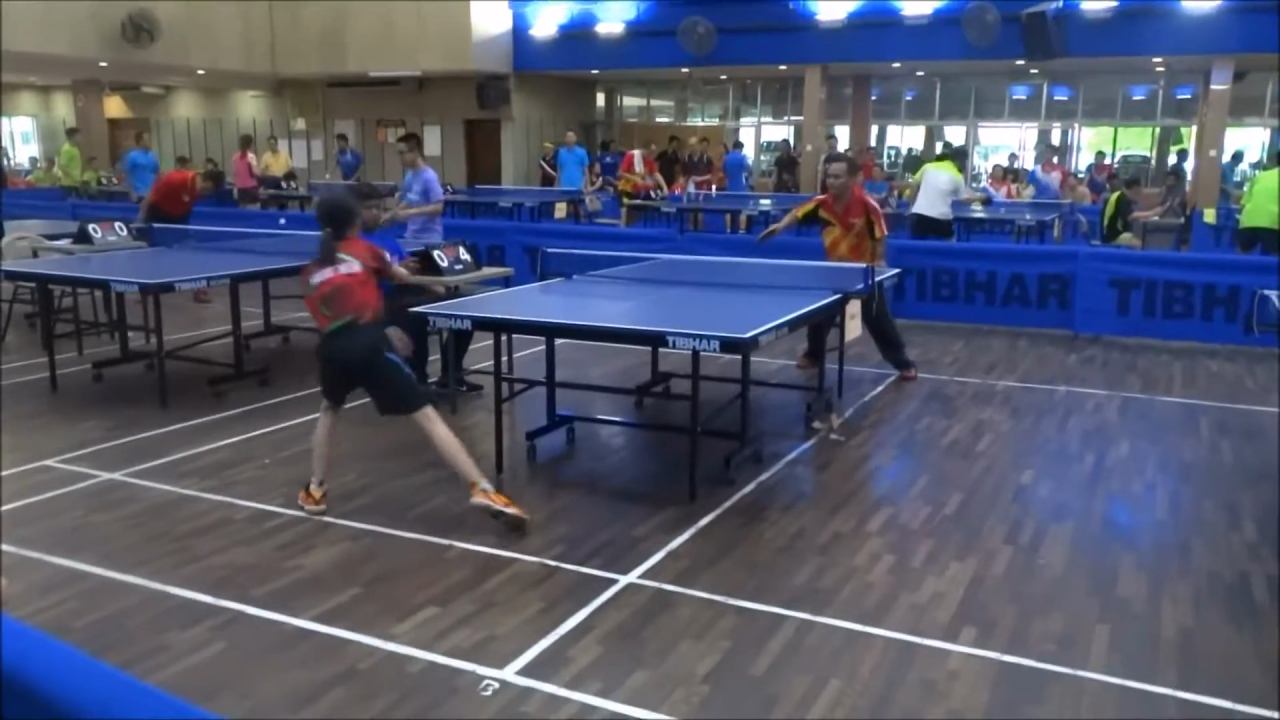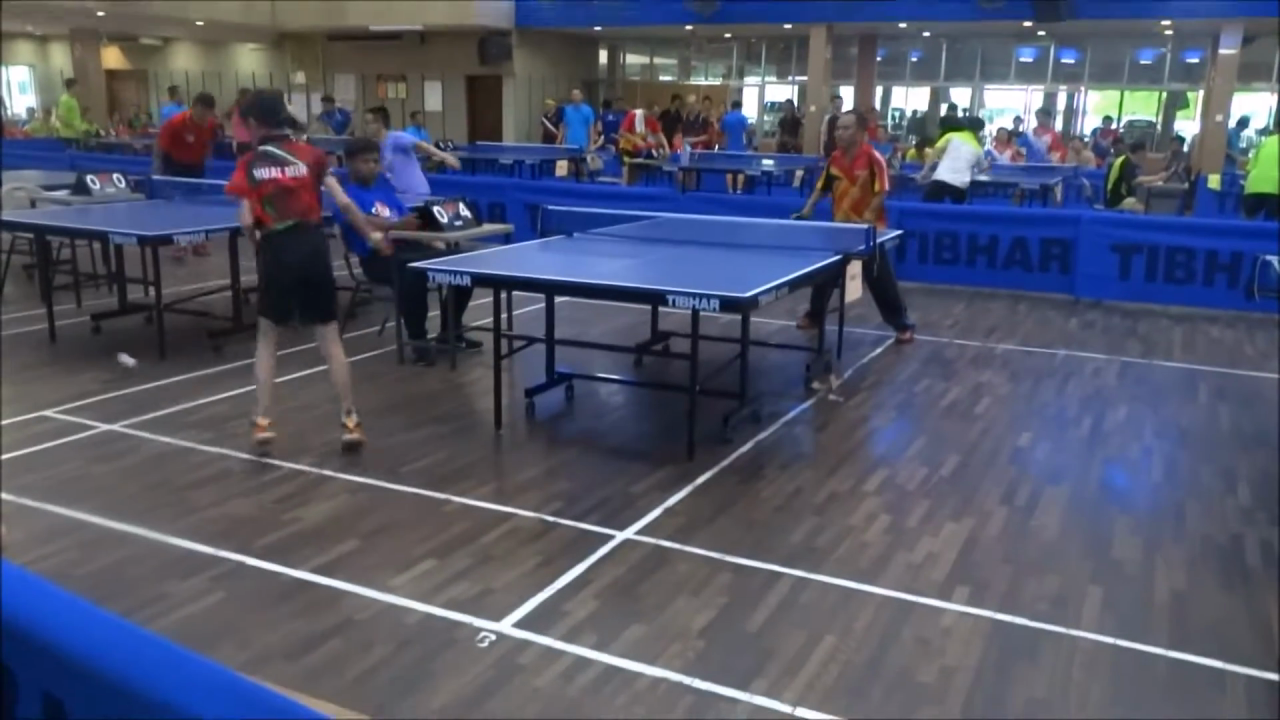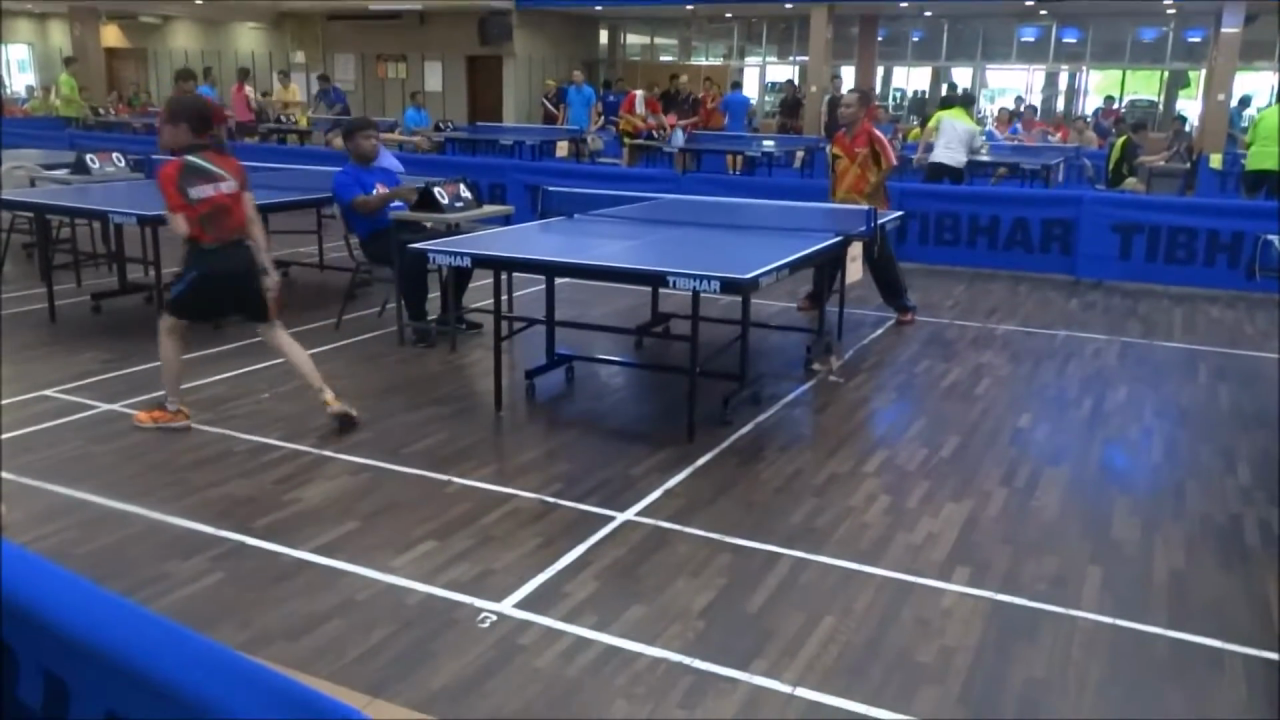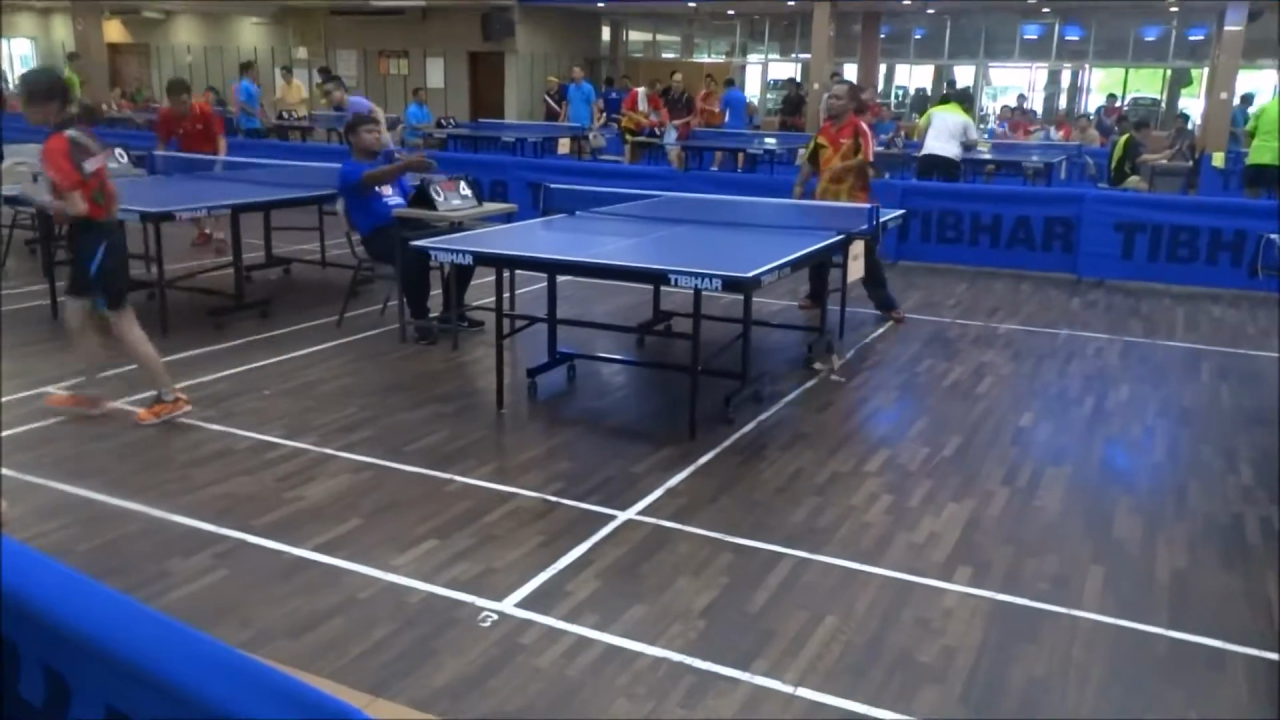
dt=0.3s
person 1, frame 1
left shoulder: (311, 271)
right shoulder: (365, 251)
left elbow: (322, 317)
right elbow: (404, 277)
left hip: (334, 348)
right hip: (369, 343)
left knee: (329, 411)
right knee: (428, 419)
left ankle: (314, 491)
right ankle: (484, 490)
person 1, frame 2
left shoulder: (248, 164)
right shoulder: (310, 155)
left elbow: (247, 221)
right elbow: (343, 202)
right wrist: (371, 234)
left hip: (277, 252)
right hip: (313, 246)
left knee: (267, 337)
right knee: (329, 338)
left ankle: (262, 421)
right ankle: (349, 420)
person 1, frame 3
left shoulder: (171, 172)
right shoulder: (230, 165)
left elbow: (182, 231)
right elbow: (252, 221)
left wrist: (170, 220)
right wrist: (268, 270)
left hip: (205, 263)
right hip: (240, 259)
left knee: (168, 328)
right knee: (275, 333)
left ankle: (172, 409)
right ankle: (330, 399)
person 1, frame 4
left shoulder: (55, 147)
right shoulder: (81, 137)
left elbow: (78, 208)
left wrist: (43, 202)
left hip: (93, 240)
right hip: (106, 234)
left knee: (122, 323)
right knee: (75, 316)
left ankle: (170, 397)
right ankle: (89, 394)
person 2, frame 1
left shoulder: (866, 204)
right shoulder: (822, 203)
left elbow: (879, 237)
right elbow: (798, 214)
left wrist: (877, 264)
right wrist: (781, 225)
left knee: (878, 318)
left ankle: (903, 363)
right ankle: (814, 355)
person 2, frame 2
left shoulder: (872, 158)
right shoulder: (834, 159)
left elbow: (881, 193)
right elbow: (822, 188)
left wrist: (866, 218)
right wrist: (808, 208)
left knee: (880, 279)
left ankle: (903, 325)
right ankle: (815, 315)
person 2, frame 3
left shoulder: (873, 136)
right shoulder: (838, 138)
left elbow: (888, 167)
left wrist: (872, 189)
right wrist: (832, 197)
left hip: (869, 209)
left knee: (881, 260)
left ankle: (903, 306)
right ankle: (816, 297)
person 2, frame 4
left shoulder: (859, 128)
right shoulder: (823, 130)
left elbow: (865, 158)
right elbow: (811, 160)
left wrist: (842, 167)
right wrist: (800, 185)
left hip: (854, 201)
right hip: (825, 200)
left knee: (866, 254)
left ankle: (886, 303)
right ankle: (816, 295)
person 3, frame 1
left shoulder: (386, 235)
right shoulder: (348, 242)
left elbow: (408, 267)
right elbow: (366, 269)
right wrist: (396, 269)
left hip: (403, 289)
right hip: (379, 300)
left knee: (454, 303)
right knee: (413, 315)
left ankle: (451, 373)
right ankle: (418, 378)
person 3, frame 2
left shoulder: (385, 189)
right shoulder: (347, 195)
left elbow: (408, 222)
right elbow: (365, 223)
right wrist: (397, 224)
left hip: (408, 247)
right hip: (378, 257)
right knee: (413, 274)
left ankle: (451, 332)
right ankle: (417, 340)
person 3, frame 3
left shoulder: (386, 172)
right shoulder: (345, 178)
left elbow: (409, 201)
right elbow: (363, 205)
right wrist: (393, 195)
left hip: (409, 228)
right hip: (379, 238)
right knee: (414, 255)
left ankle: (450, 313)
right ankle: (418, 322)
person 3, frame 4
left shoulder: (389, 166)
right shoulder: (349, 170)
right elbow: (374, 178)
right wrist: (406, 165)
left hip: (409, 225)
right hip: (380, 235)
right knee: (415, 252)
left ankle: (451, 311)
right ankle: (420, 319)
